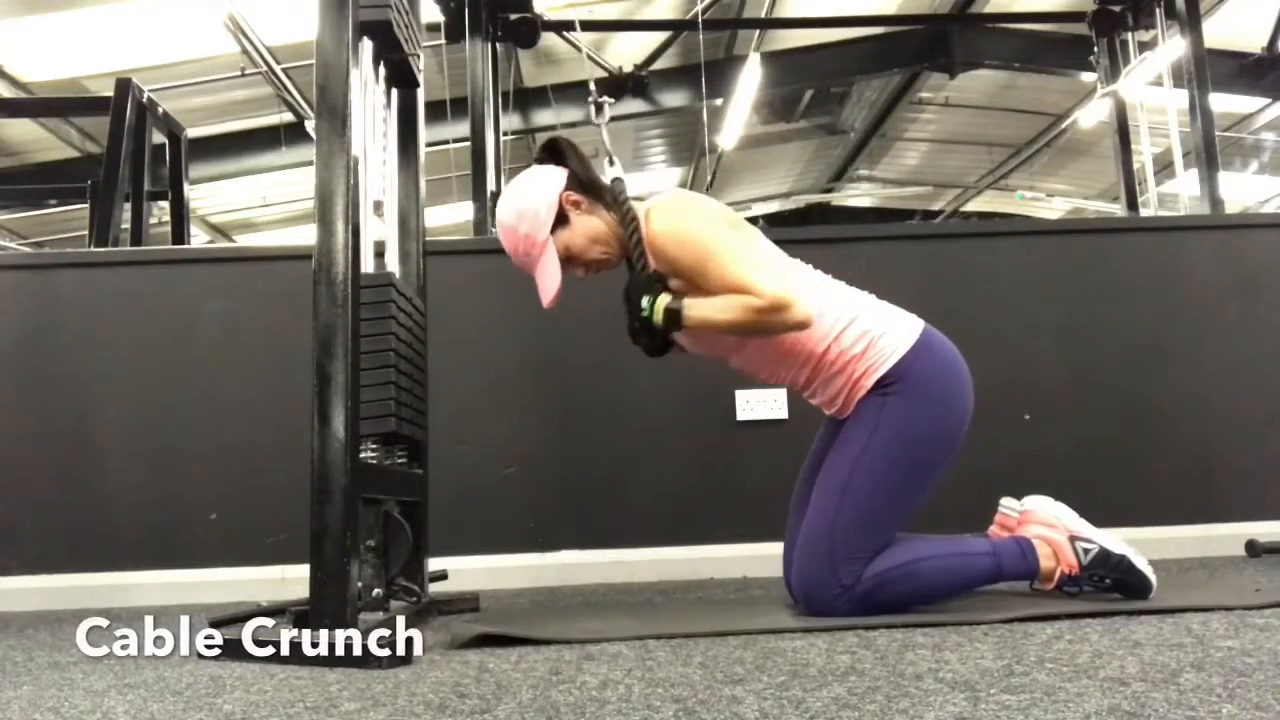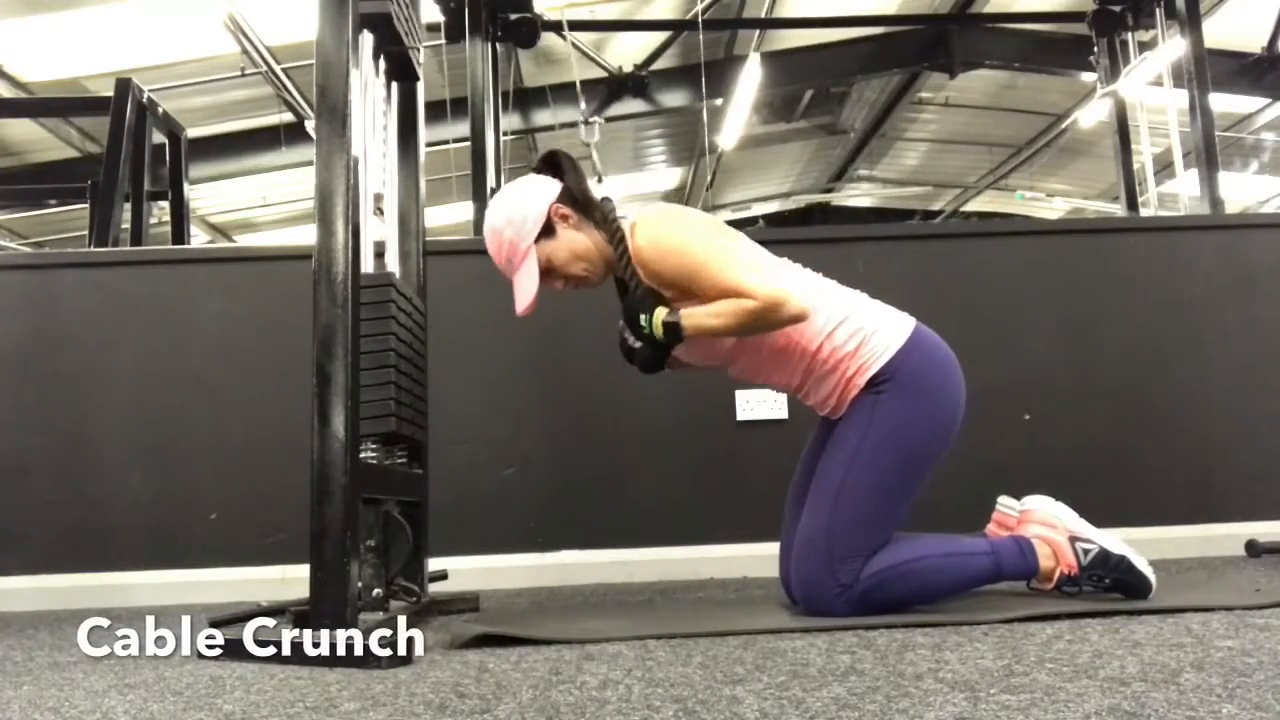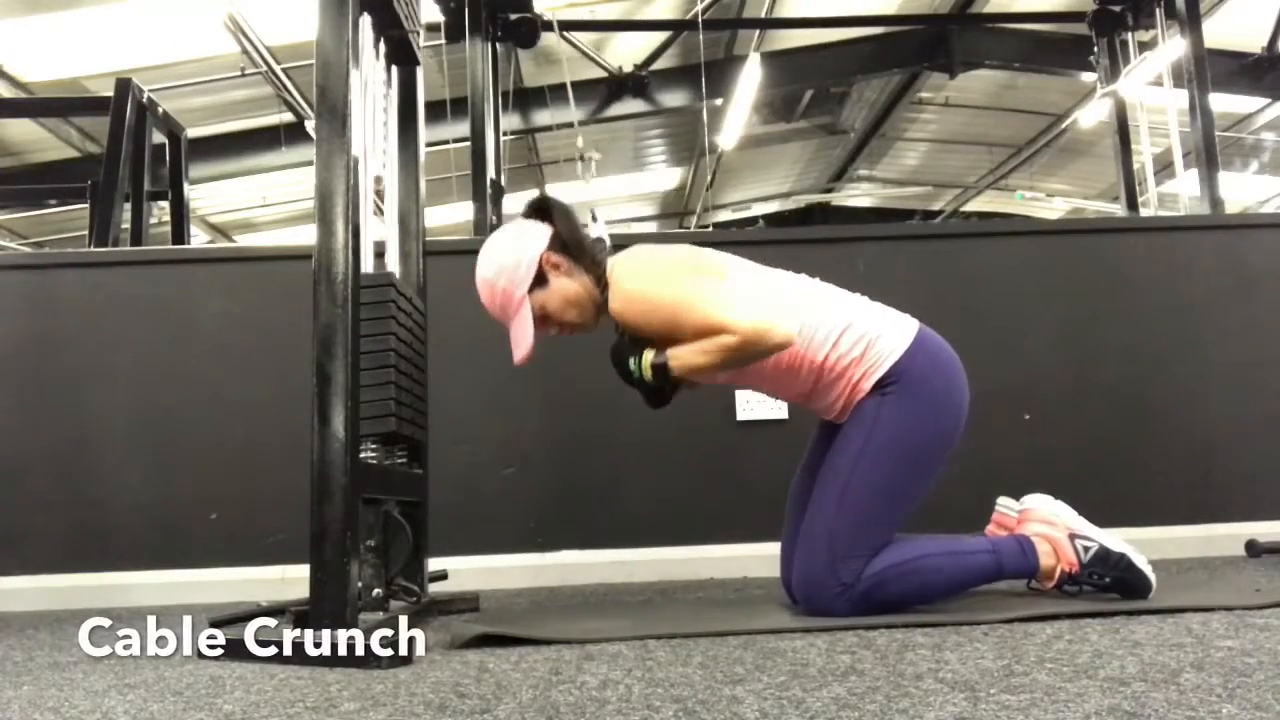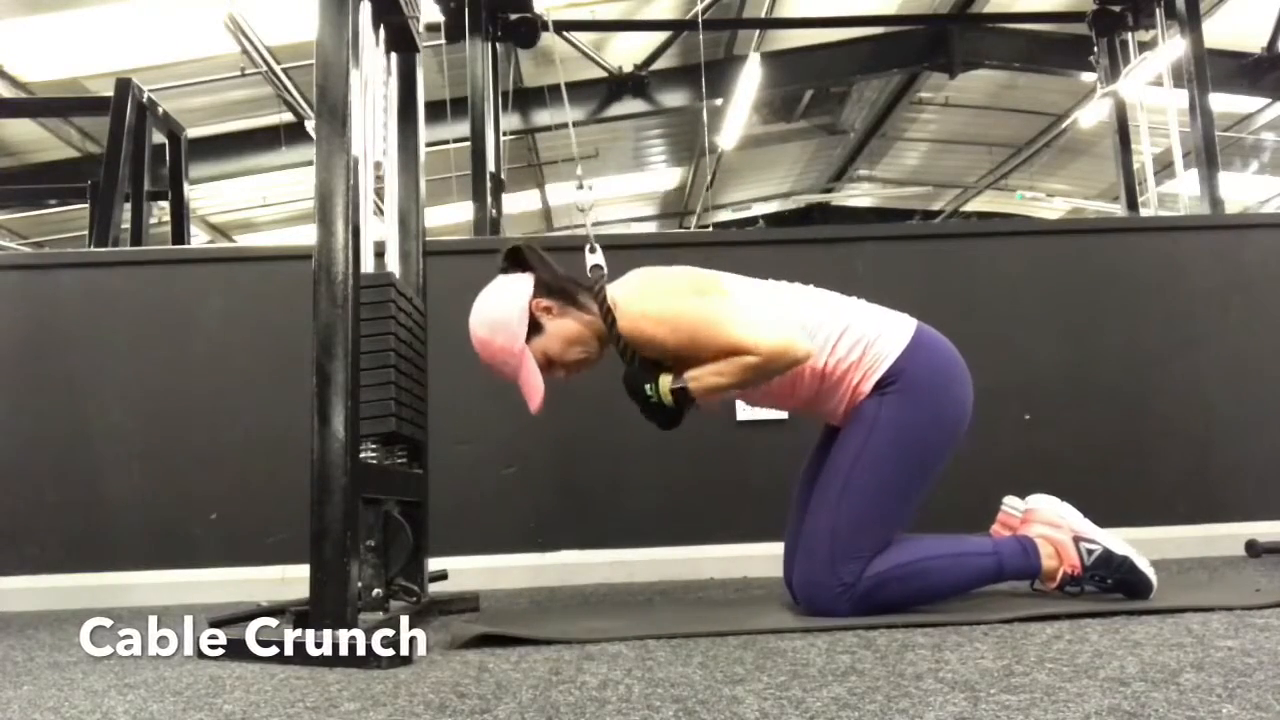
dt=0.3s
person 1, frame 1
left shoulder: (669, 222)
right shoulder: (653, 258)
left elbow: (787, 307)
left wrist: (672, 309)
right wrist: (663, 330)
left hip: (909, 379)
right hip: (875, 389)
left knee: (827, 588)
right knee: (810, 575)
left ankle: (1052, 554)
right ankle: (1016, 530)
person 1, frame 2
left shoulder: (653, 240)
right shoulder: (642, 269)
left elbow: (784, 302)
left wrist: (670, 324)
right wrist: (665, 351)
left hip: (905, 378)
right hip: (873, 386)
left knee: (825, 585)
right knee: (805, 576)
left ankle: (1051, 552)
right ankle: (1014, 530)
person 1, frame 3
left shoulder: (633, 291)
right shoulder: (641, 281)
left elbow: (770, 331)
left wrist: (659, 365)
right wrist: (671, 376)
left hip: (908, 379)
right hip: (874, 386)
left knee: (827, 587)
right knee: (805, 578)
left ankle: (1051, 550)
right ankle: (1014, 528)
person 1, frame 4
left shoulder: (639, 312)
right shoulder: (638, 314)
left elbow: (783, 346)
left wrist: (677, 388)
right wrist: (672, 390)
left hip: (912, 379)
right hip: (883, 388)
left knee: (829, 586)
right knee: (808, 577)
left ankle: (1053, 552)
right ankle: (1020, 532)
